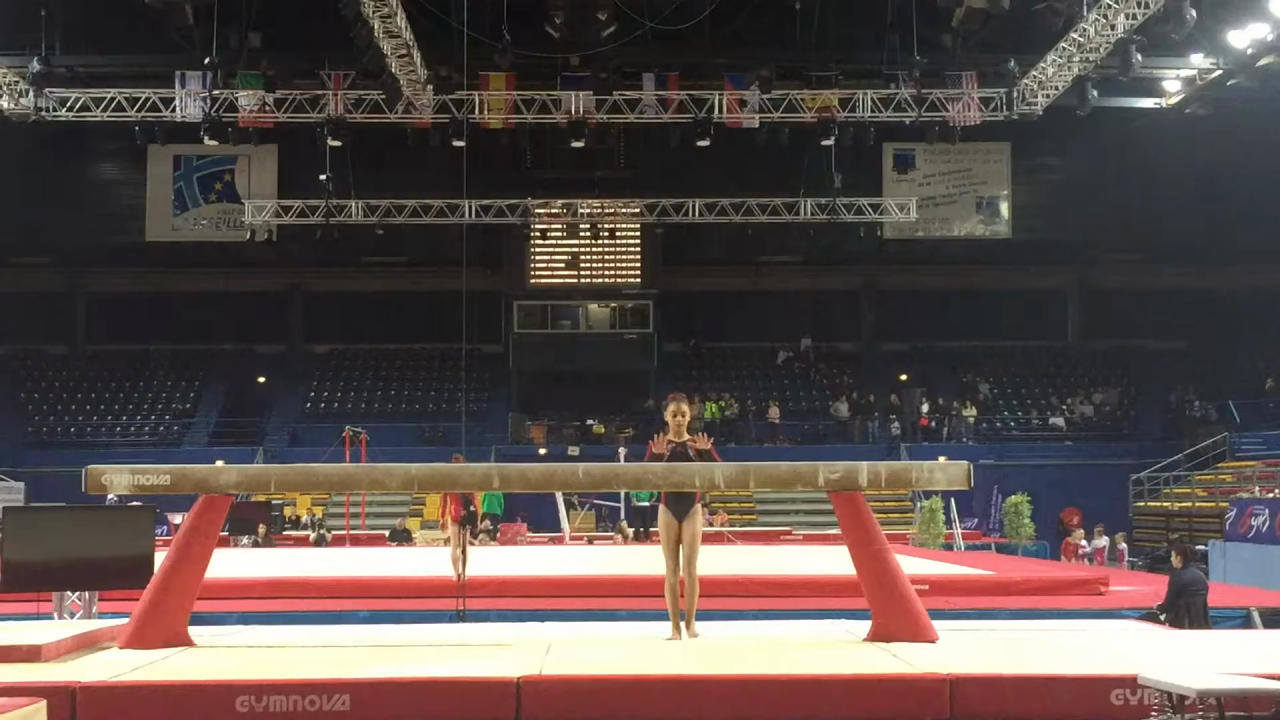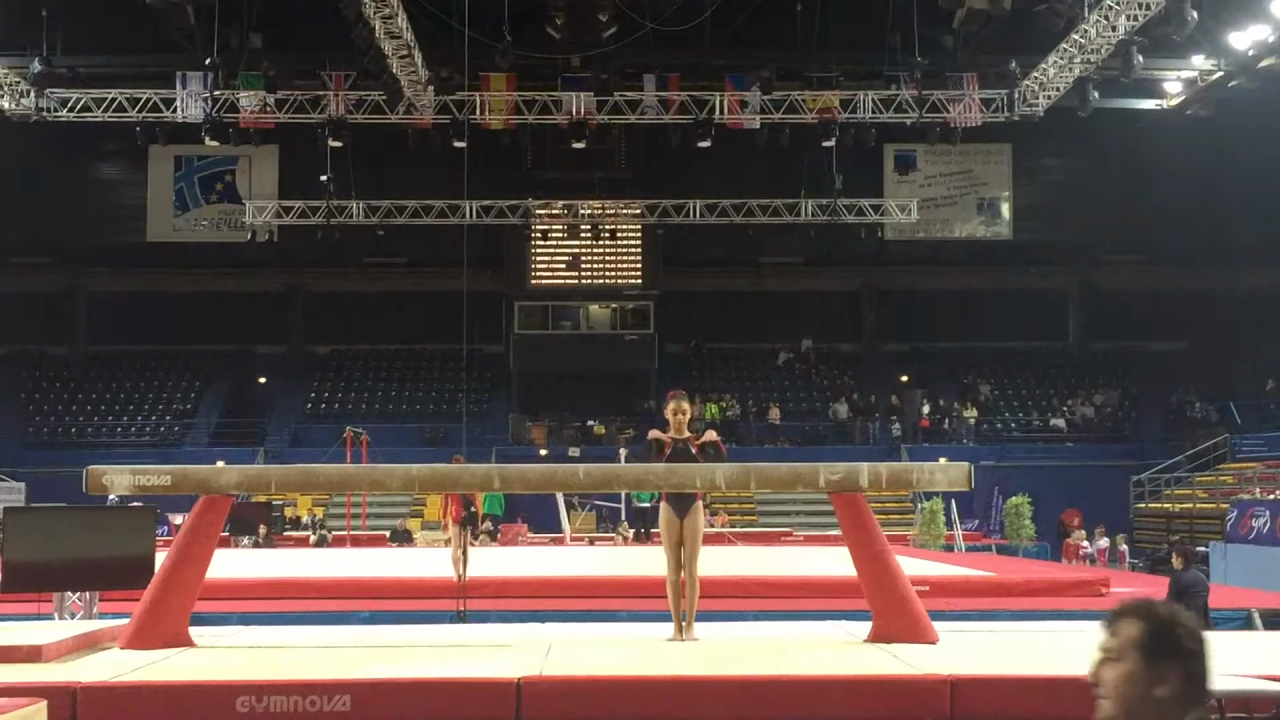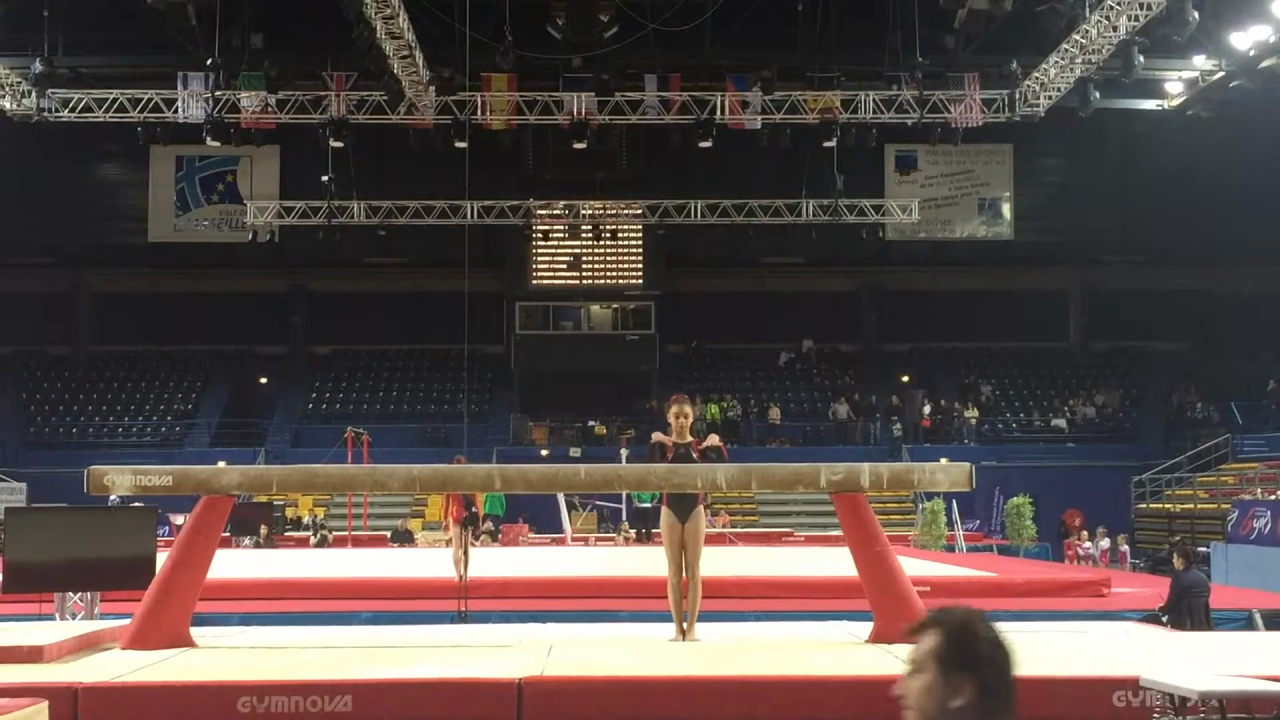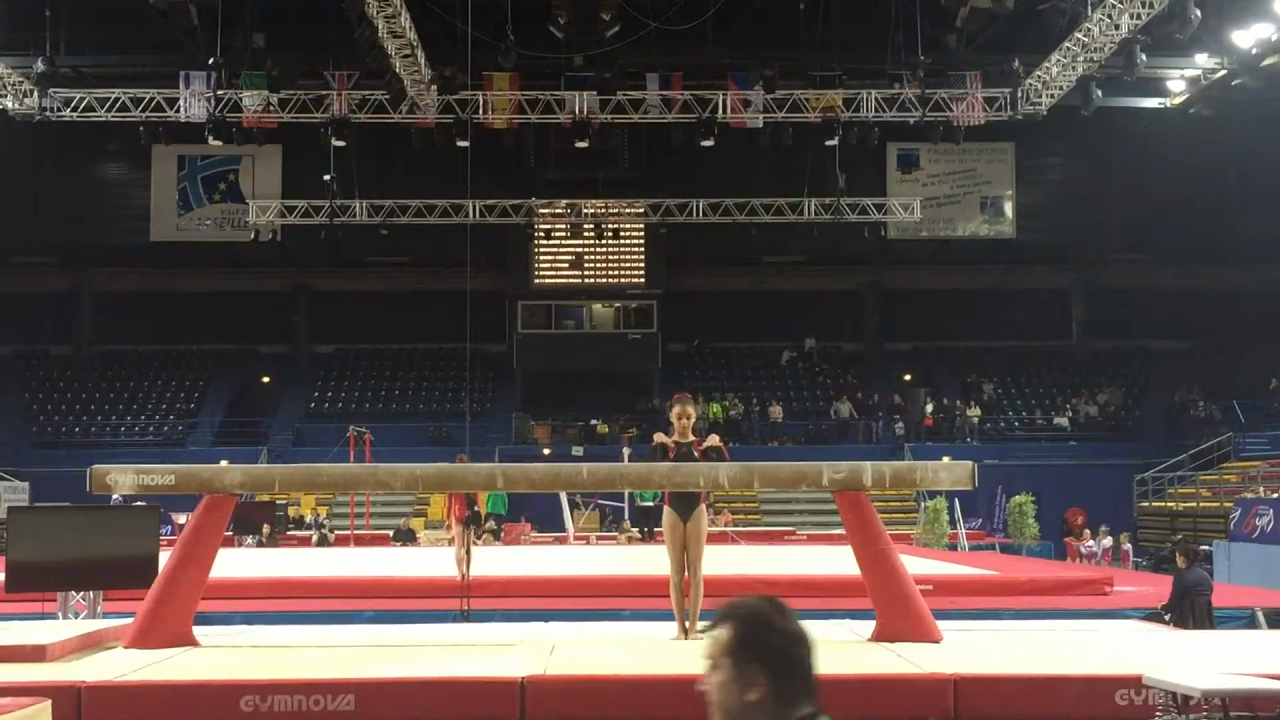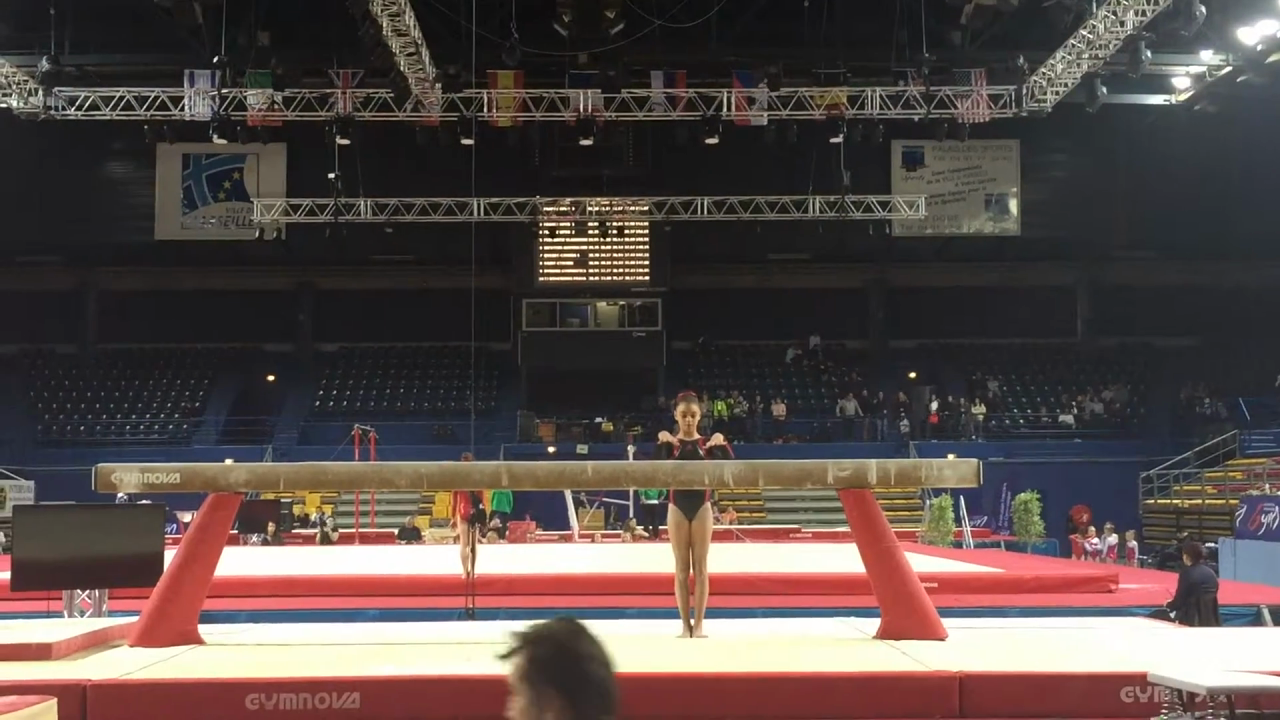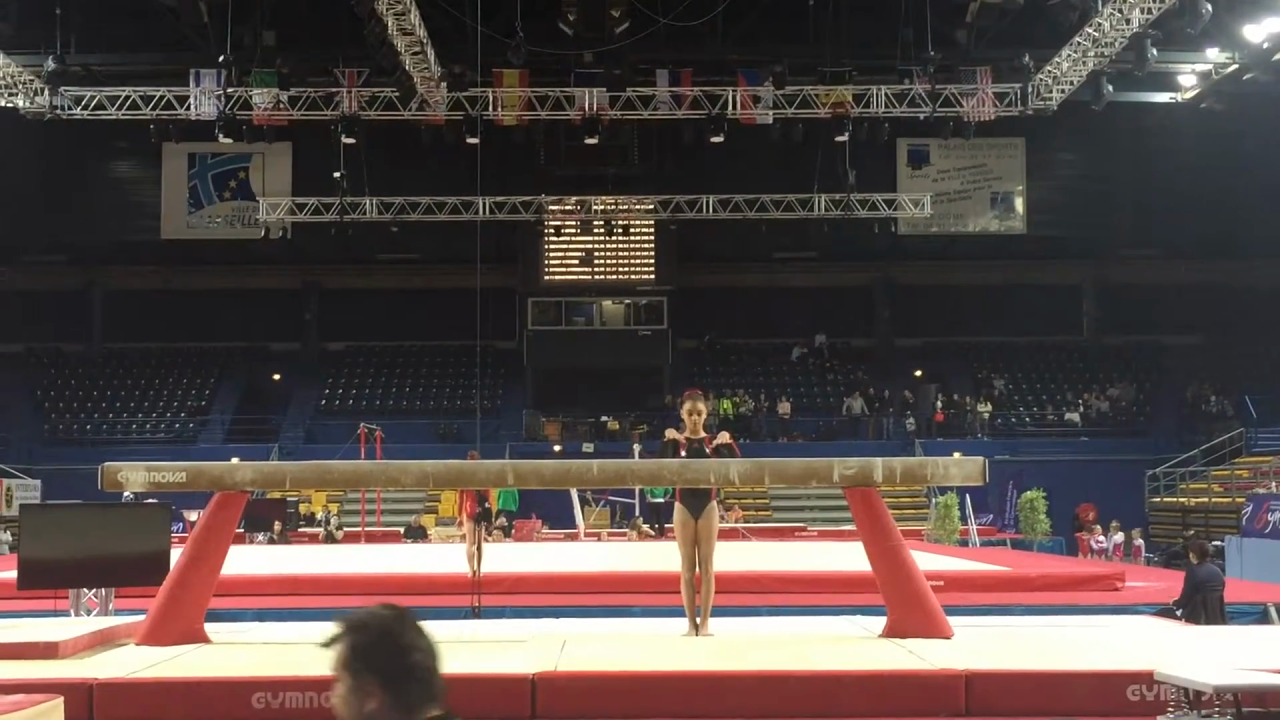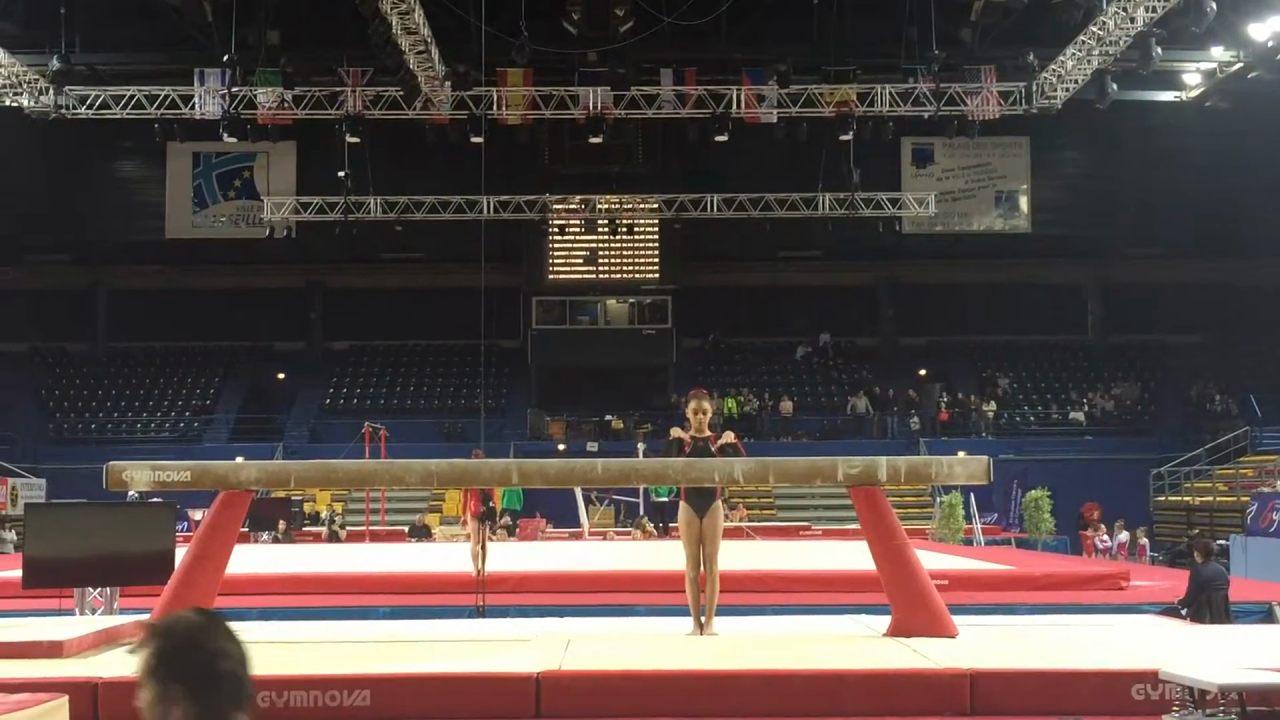
dt=0.3s
person 1, frame 1
left shoulder: (697, 443)
right shoulder: (658, 444)
left wrist: (708, 450)
right wrist: (654, 455)
left hip: (692, 509)
right hip: (668, 510)
left knee: (689, 568)
right knee: (672, 569)
left ankle: (690, 623)
right ankle: (675, 627)
person 1, frame 2
left shoulder: (699, 441)
right shoulder: (661, 441)
left elbow: (721, 462)
left wrist: (714, 441)
right wrist: (651, 440)
left hip: (693, 506)
right hip: (669, 507)
left knee: (690, 567)
right knee: (673, 568)
left ankle: (690, 625)
right ankle: (677, 625)
person 1, frame 3
left shoulder: (700, 446)
right shoulder: (663, 445)
left wrist: (717, 444)
right wrist: (654, 443)
left hip: (694, 511)
right hip: (670, 511)
left knee: (693, 570)
right knee: (674, 571)
left ankle: (691, 628)
right ankle: (678, 628)
person 1, frame 4
left shoulder: (702, 445)
right shoulder: (665, 445)
left wrist: (717, 445)
right wrist: (656, 444)
left hip: (696, 510)
right hip: (672, 510)
left knee: (695, 570)
right knee: (676, 570)
left ankle: (693, 626)
right ankle: (680, 627)
person 1, frame 5
left shoulder: (708, 443)
right shoulder: (670, 443)
left wrist: (722, 444)
right wrist: (661, 443)
left hip: (702, 508)
right hip: (678, 509)
left knee: (700, 568)
right knee: (682, 569)
left ankle: (698, 625)
right ankle: (686, 625)
person 1, frame 6
left shoulder: (714, 441)
right shoulder: (676, 441)
left wrist: (728, 442)
right wrist: (667, 440)
left hip: (708, 506)
right hip: (684, 506)
left knee: (706, 566)
right knee: (688, 567)
left ankle: (704, 622)
right ankle: (691, 623)
person 1, frame 7
left shoulder: (719, 440)
right shoulder: (681, 440)
left wrist: (733, 441)
right wrist: (672, 438)
left hip: (712, 505)
right hip: (688, 505)
left knee: (711, 565)
right knee: (692, 565)
left ankle: (709, 622)
right ankle: (696, 622)
